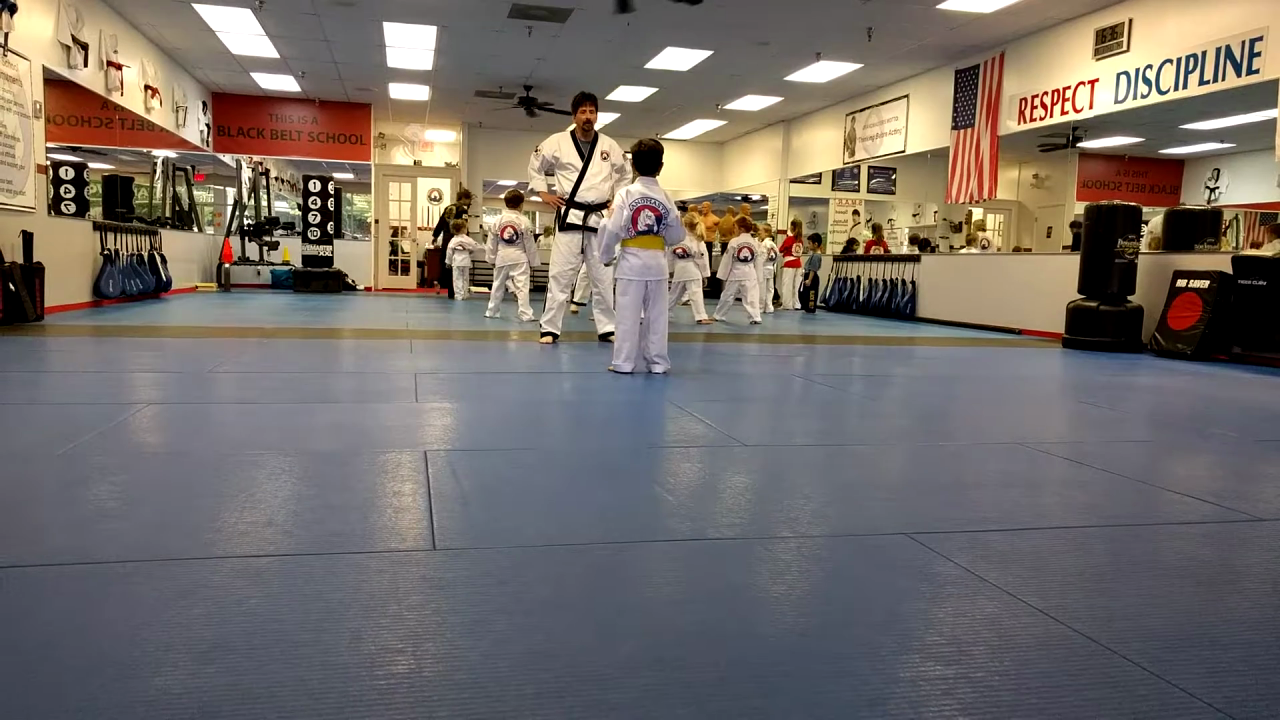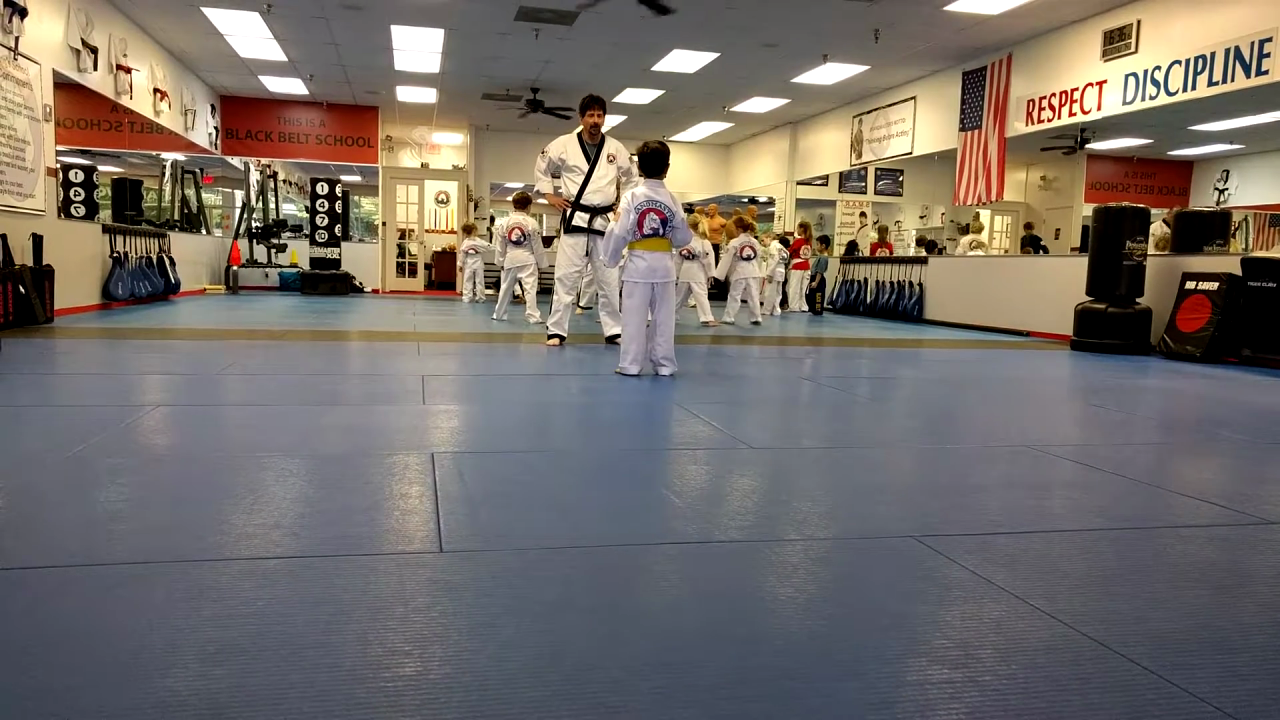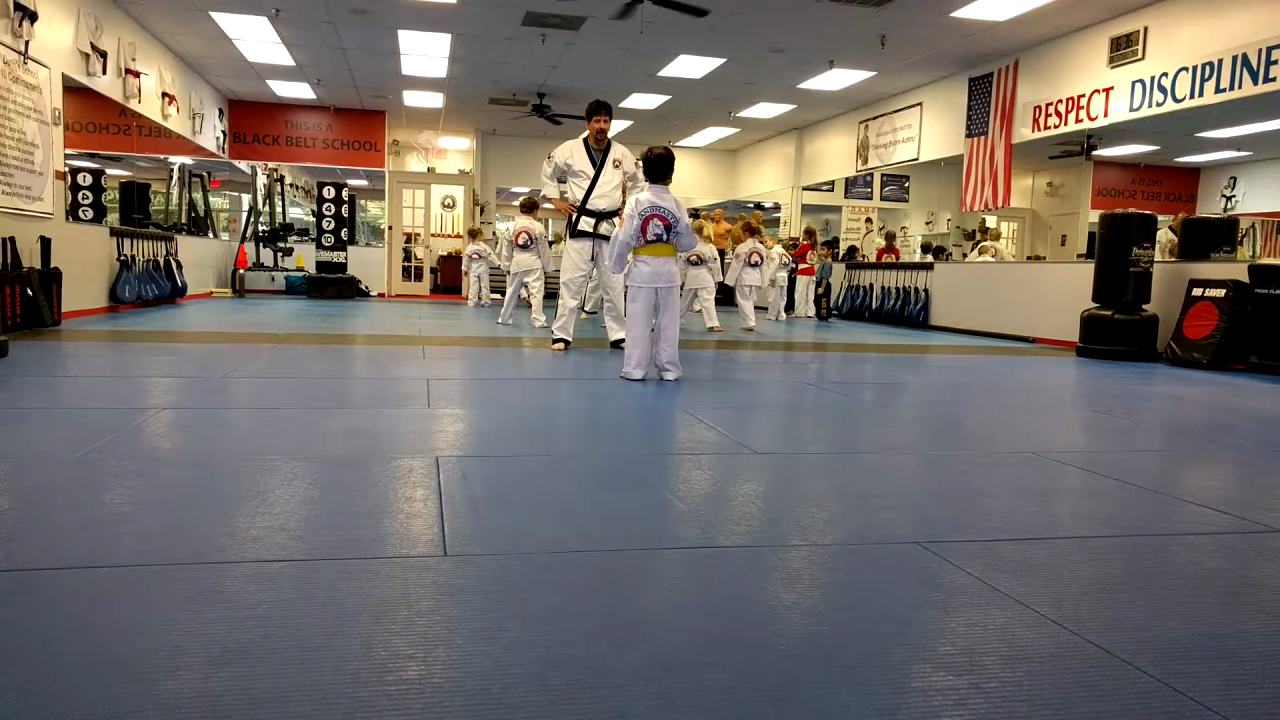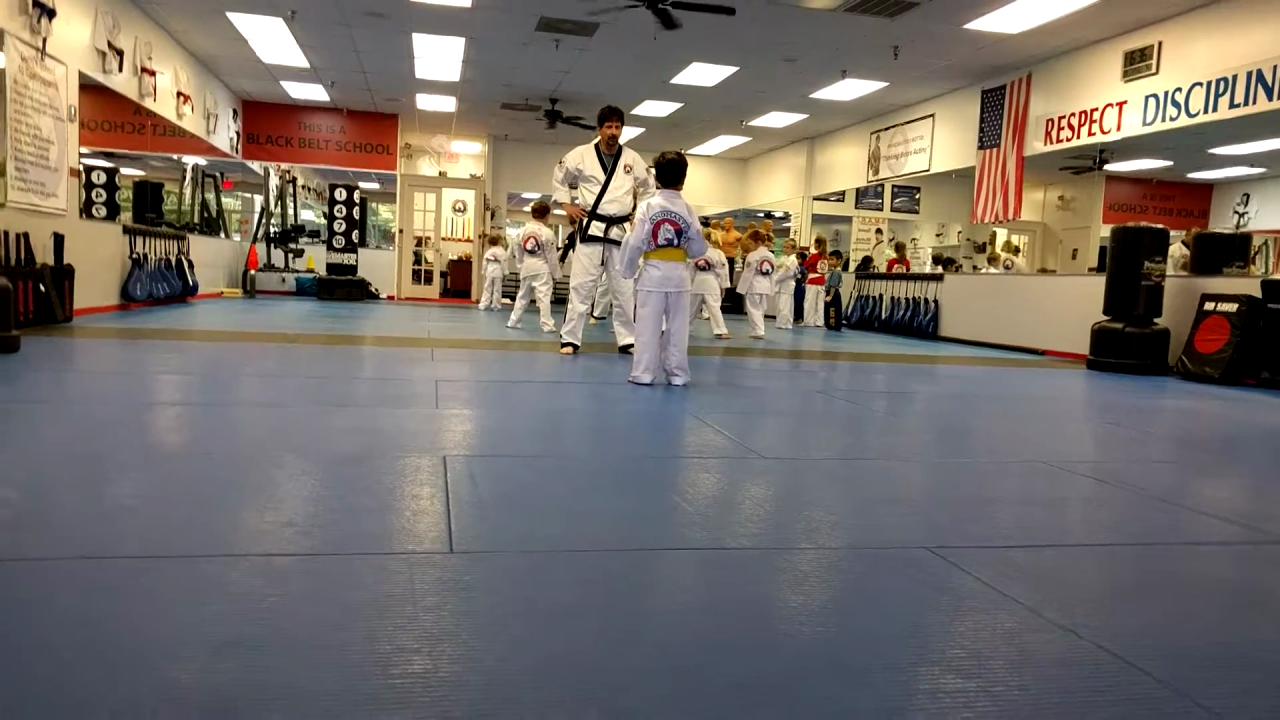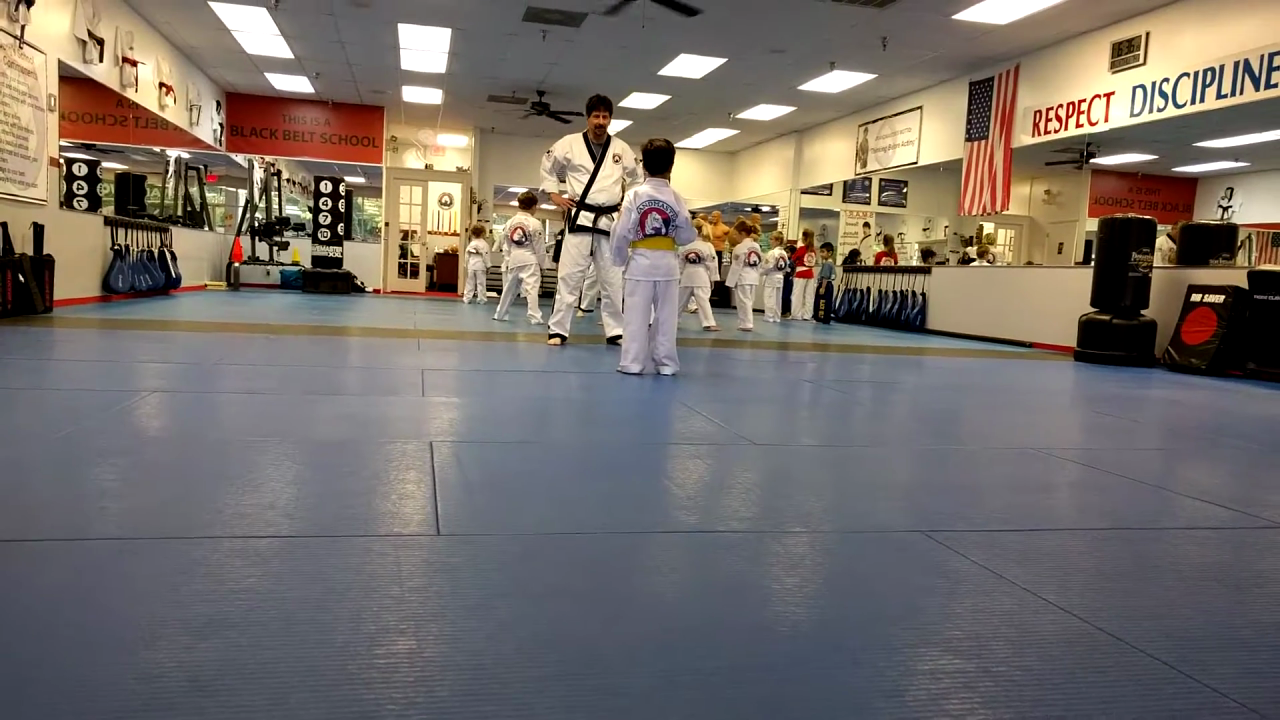
dt=1s
person 1, frame 1
left shoulder: (609, 145)
right shoulder: (557, 142)
left elbow: (624, 173)
right elbow: (536, 166)
right wrist: (544, 193)
left hip: (599, 218)
right hip: (570, 216)
left knee: (603, 278)
right knee: (560, 275)
left ankle: (607, 328)
right ankle: (550, 328)
person 1, frame 2
left shoulder: (616, 148)
right shoulder: (564, 144)
left elbow: (631, 178)
right elbow: (541, 168)
right wrist: (550, 195)
left hip: (605, 220)
right hip: (575, 219)
left knee: (609, 280)
right knee: (566, 277)
left ankle: (614, 330)
right ankle: (556, 330)
person 1, frame 3
left shoulder: (622, 153)
right shoulder: (570, 149)
left elbow: (637, 182)
right elbow: (548, 173)
right wrist: (556, 200)
left hip: (611, 225)
right hip: (581, 224)
left knee: (614, 285)
right knee: (571, 282)
left ankle: (618, 335)
right ankle: (561, 335)
person 1, frame 4
left shoulder: (633, 159)
right shoulder: (581, 155)
left elbow: (648, 188)
right elbow: (559, 178)
right wrist: (567, 205)
left hip: (622, 230)
right hip: (592, 228)
left knee: (624, 289)
right knee: (581, 285)
left ankle: (627, 340)
right ankle: (570, 339)
person 1, frame 5
left shoulder: (621, 149)
right shoulder: (569, 144)
left elbow: (636, 178)
right elbow: (548, 168)
right wrist: (555, 194)
left hip: (610, 220)
right hip: (580, 218)
left knee: (613, 280)
right knee: (569, 276)
left ankle: (615, 331)
right ankle: (558, 330)
person 2, frame 1
left shoulder: (625, 194)
right shoulder: (665, 197)
left elbow: (612, 230)
right elbow: (677, 236)
left wrist: (605, 256)
left hip: (631, 261)
right hip: (658, 262)
left knee: (628, 315)
right knee: (657, 315)
left ankle: (624, 362)
right ankle: (658, 362)
person 2, frame 2
left shoulder: (631, 197)
right shoulder: (672, 200)
left elbow: (619, 233)
right elbow: (684, 238)
left wrist: (609, 259)
left hip: (638, 264)
right hip: (664, 265)
left knee: (635, 317)
right knee: (663, 317)
left ankle: (631, 364)
right ankle: (664, 364)
person 2, frame 3
left shoulder: (635, 202)
right shoulder: (677, 205)
left elbow: (623, 239)
right elbow: (688, 243)
left wrist: (615, 265)
left hip: (642, 269)
right hip: (668, 270)
left knee: (639, 322)
right knee: (667, 322)
left ankle: (635, 368)
right ankle: (668, 368)
person 2, frame 4
left shoulder: (647, 207)
right shoulder: (687, 210)
left elbow: (635, 243)
right elbow: (698, 249)
left wrist: (627, 271)
left hip: (653, 273)
right hip: (679, 275)
left knee: (648, 326)
right knee: (677, 327)
left ankle: (644, 372)
right ankle: (677, 373)
person 2, frame 5
left shoulder: (634, 195)
right shoulder: (676, 198)
left elbow: (622, 233)
right elbow: (687, 236)
left wrist: (619, 259)
left hip: (641, 262)
right hip: (667, 264)
left knee: (637, 315)
right knee: (666, 316)
left ankle: (632, 362)
right ankle: (666, 363)
